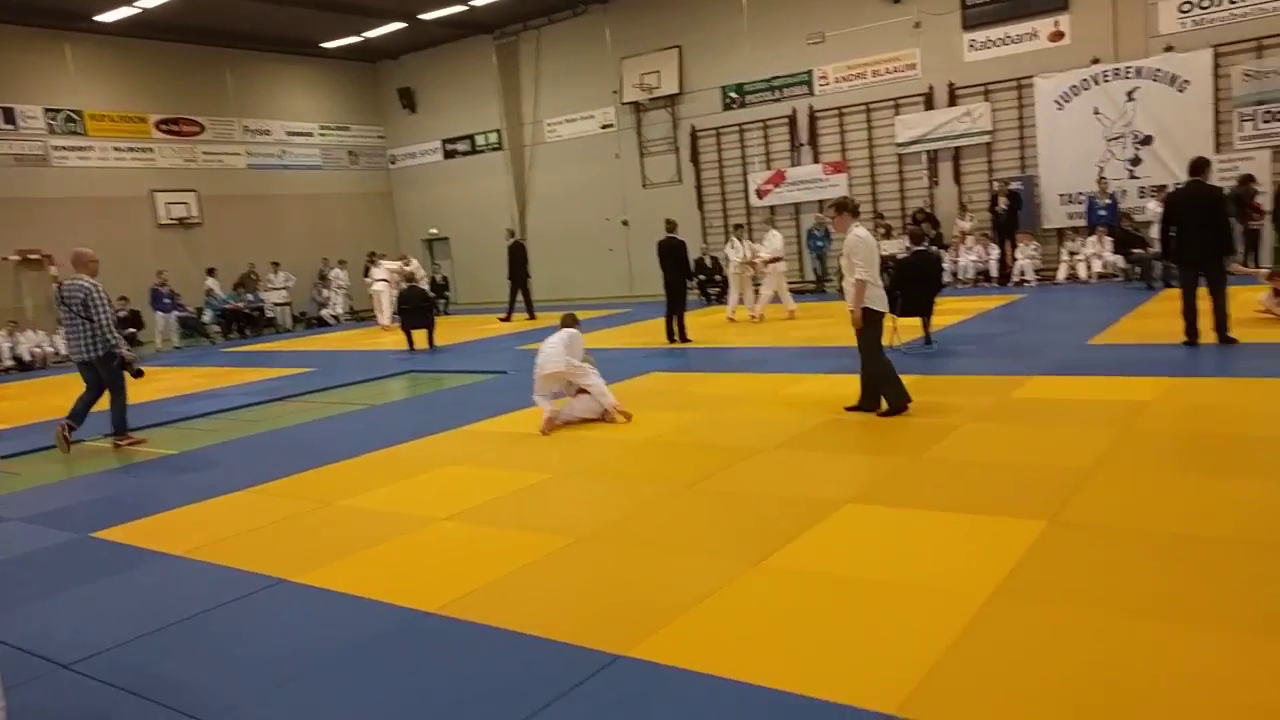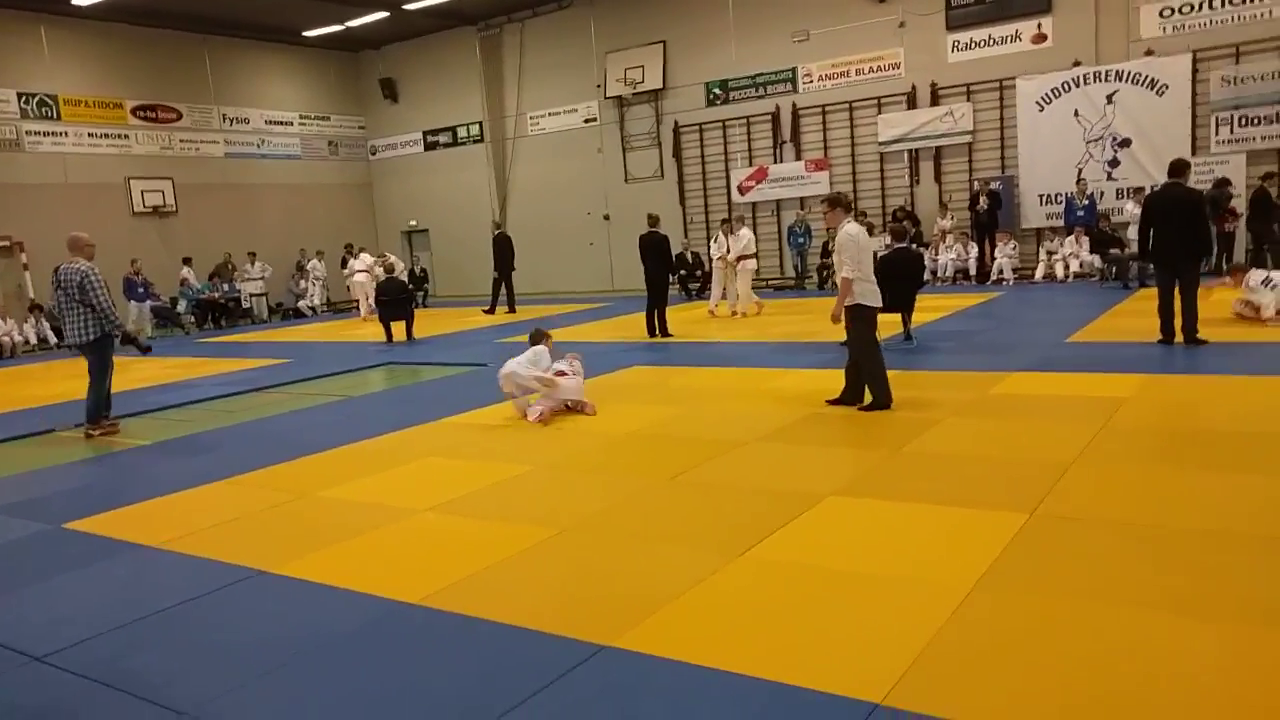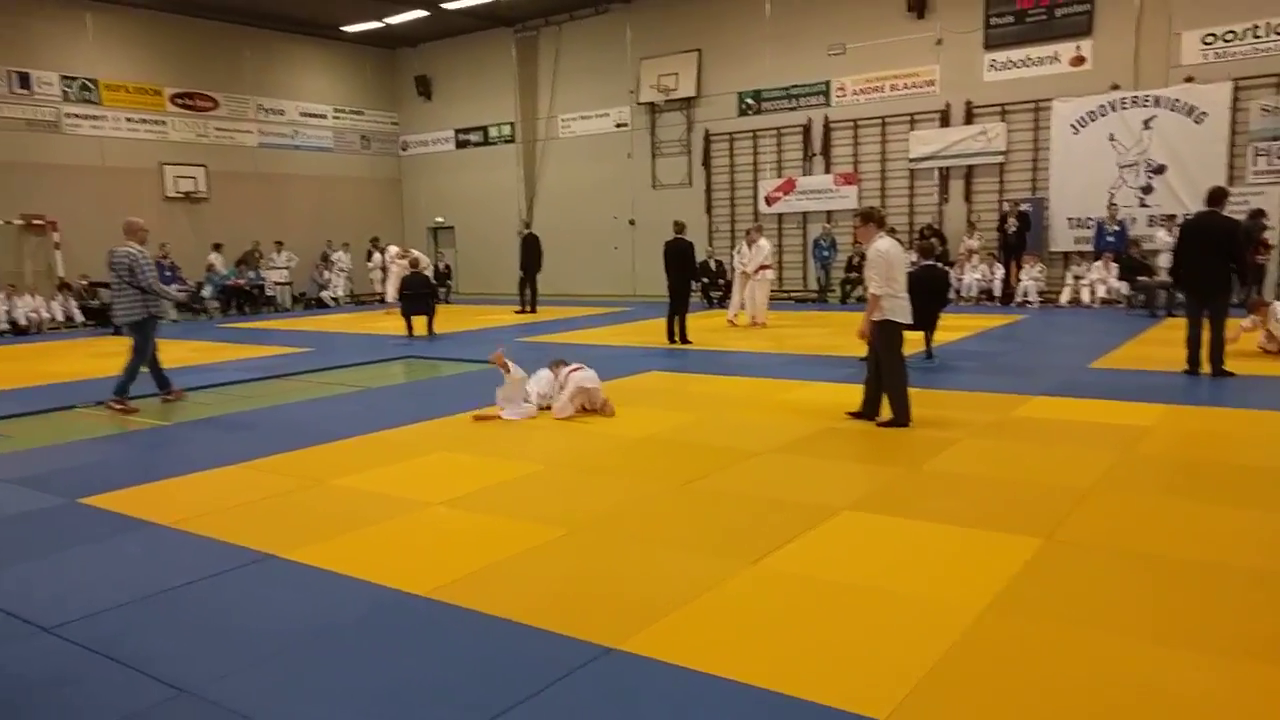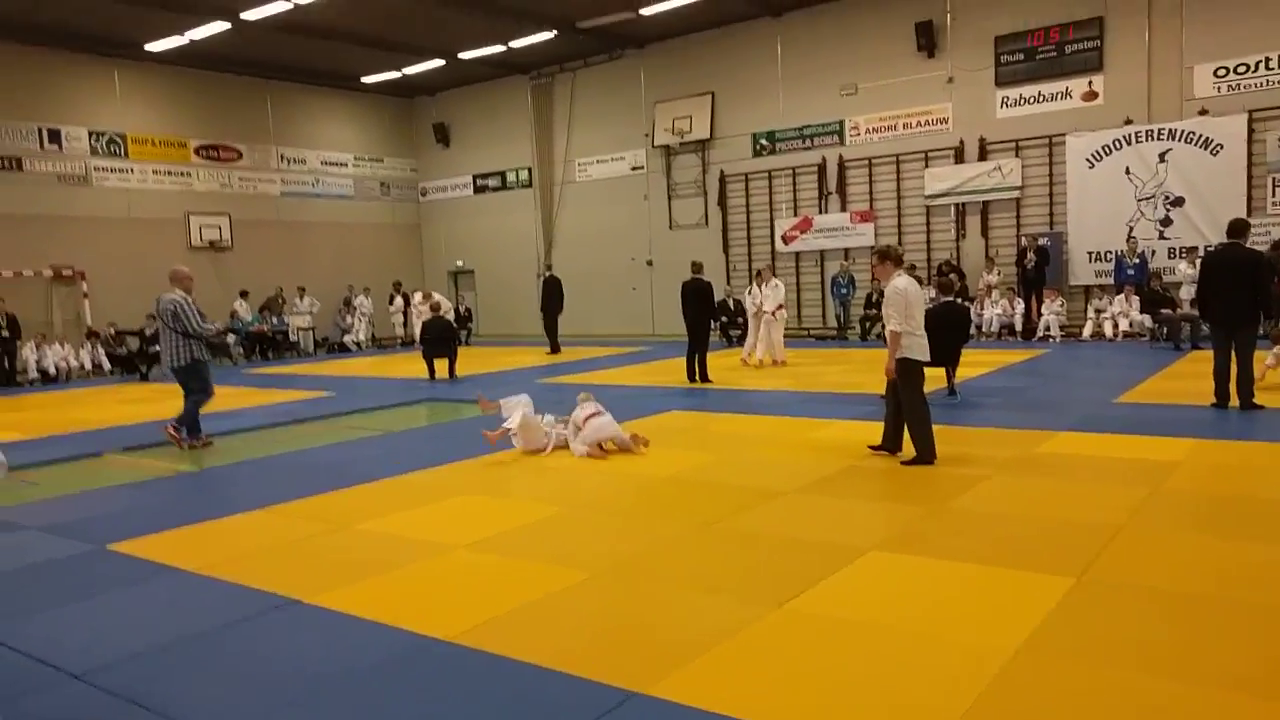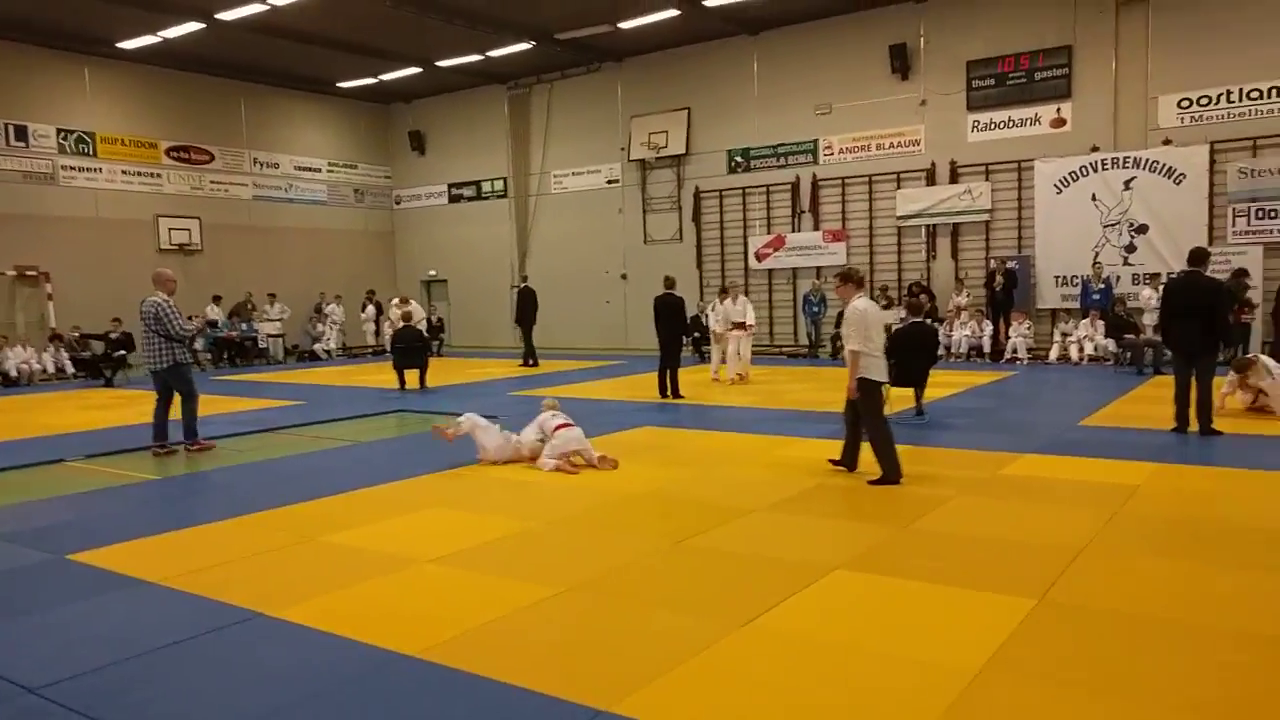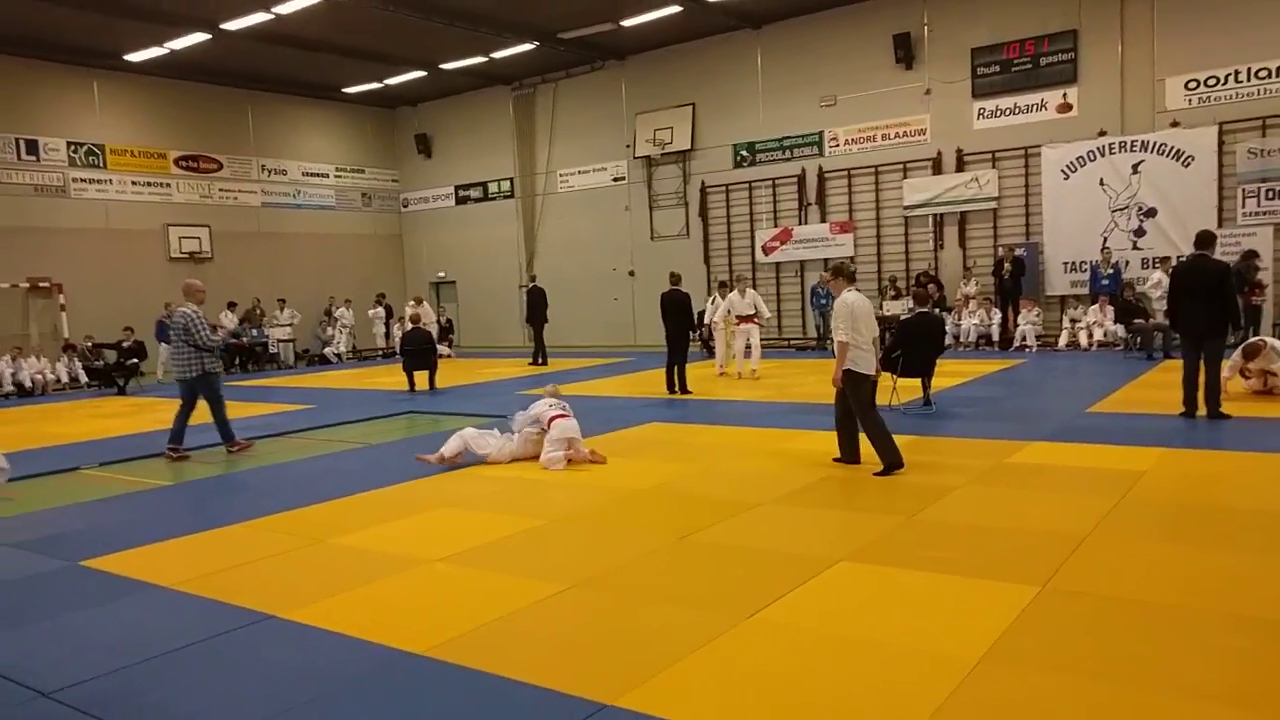
dt=0.2s
person 1, frame 1
left shoulder: (856, 237)
right shoulder: (858, 235)
left elbow: (861, 276)
left wrist: (856, 308)
right wrist: (856, 306)
left hip: (867, 304)
right hip: (869, 303)
left knee: (871, 354)
right knee: (869, 354)
left ankle: (898, 400)
right ankle: (869, 400)
person 1, frame 2
left shoulder: (847, 235)
right shoulder: (855, 230)
left elbow: (847, 274)
left wrist: (838, 305)
left hip: (858, 299)
right hip: (863, 297)
left knee: (866, 349)
right knee: (856, 348)
left ankle: (882, 398)
right ankle: (851, 395)
person 1, frame 3
left shoulder: (877, 250)
right shoulder: (891, 244)
left elbow: (876, 290)
left wrist: (865, 321)
left hip: (887, 315)
right hip: (893, 312)
left knee: (891, 365)
right knee: (877, 361)
left ankle: (901, 416)
right ankle: (869, 409)
person 1, frame 4
left shoulder: (894, 288)
right shoulder: (910, 283)
left elbow: (896, 327)
left wrist: (890, 359)
left hip: (906, 352)
right hip: (913, 349)
left knee: (913, 402)
right knee: (894, 397)
left ankle: (925, 453)
right ankle: (891, 443)
person 1, frame 5
left shoulder: (854, 309)
right shoulder: (872, 305)
left elbow: (854, 347)
right elbow: (881, 341)
left wrist: (851, 379)
left hip: (865, 373)
right hip: (875, 370)
left knee: (875, 422)
right knee: (853, 415)
left ankle: (891, 472)
right ankle: (848, 459)
person 1, frame 6
left shoulder: (842, 302)
right shoulder: (863, 299)
left elbow: (843, 338)
right elbow: (874, 335)
left wrist: (837, 370)
right wrist: (876, 363)
left hip: (852, 365)
right hip: (865, 363)
left knee: (867, 413)
right knee: (843, 408)
left ankle: (892, 459)
right ankle: (850, 454)
person 2, frame 1
left shoulder: (63, 289)
right shoulder: (92, 287)
left elbow: (66, 321)
right elbow: (104, 322)
right wrist: (121, 349)
left hip: (78, 350)
right hip: (101, 347)
left knee: (94, 389)
right knee: (117, 389)
left ankle: (67, 426)
right ankle: (120, 435)
person 2, frame 2
left shoulder: (59, 272)
right shoulder: (88, 270)
left elbow: (58, 306)
right elbow: (103, 304)
right wrist: (121, 327)
left hip: (75, 333)
right hip: (96, 331)
left knee: (99, 372)
right knee: (101, 374)
left ankle: (102, 415)
right ankle: (93, 423)
person 2, frame 3
left shoulder: (115, 254)
right shoulder: (139, 254)
left elbow: (118, 285)
right elbow: (151, 285)
right wrist: (175, 296)
left hip: (124, 312)
right hip: (142, 311)
left knee: (148, 350)
right knee: (142, 354)
left ankle: (166, 389)
right ankle: (118, 399)
person 2, frame 4
left shoulder: (163, 300)
right shoulder: (183, 300)
right elbow: (197, 328)
left wrist: (208, 330)
right wrist: (215, 329)
left hip: (172, 357)
right hip: (190, 356)
left knee: (191, 394)
right knee: (205, 392)
left ankle: (195, 435)
right ankle: (176, 426)
person 2, frame 5
left shoulder: (147, 302)
right shoulder: (165, 302)
right elbow: (179, 331)
left wrist: (187, 326)
right wrist: (194, 327)
left hip: (153, 359)
right hip: (171, 359)
left knee: (163, 399)
right knee: (189, 396)
left ankle: (159, 443)
right ankle: (192, 441)
person 2, frame 6
left shoulder: (178, 313)
right shoulder: (194, 314)
right elbow: (207, 342)
left wrist: (213, 334)
right wrist: (221, 335)
left hip: (183, 368)
right hip: (201, 367)
left knee: (187, 406)
right knee: (216, 403)
left ankle: (174, 447)
right ankle: (230, 442)
person 3, frame 1
left shoulder: (1174, 197)
right shoulder: (1215, 193)
left elbow: (1166, 227)
right elbow: (1224, 224)
left wrist: (1168, 251)
right wrist: (1227, 249)
left hip: (1184, 253)
right hip: (1211, 252)
left knee: (1188, 296)
right knee: (1218, 293)
left ankle: (1191, 336)
right ankle: (1222, 333)
person 3, frame 2
left shoulder: (1152, 198)
right shoulder: (1194, 196)
left elbow: (1144, 229)
right elbow: (1202, 227)
left wrist: (1143, 252)
right wrist: (1206, 250)
left hip: (1162, 254)
right hip: (1188, 254)
left knee: (1165, 297)
right knee: (1189, 296)
left ankle: (1167, 335)
right ankle: (1190, 335)
person 3, frame 3
left shoulder: (1188, 225)
right shoulder: (1232, 226)
left elbow: (1179, 256)
right elbow: (1239, 256)
left wrist: (1177, 279)
right wrist: (1243, 279)
left hip: (1193, 283)
right hip: (1219, 284)
left knee: (1194, 326)
right knee: (1217, 327)
left ankle: (1193, 365)
right ankle: (1217, 367)
person 3, frame 4
left shoulder: (1210, 257)
right shoulder: (1255, 257)
left elbow: (1202, 289)
right elbow: (1264, 288)
left wrist: (1204, 312)
right wrist: (1267, 312)
left hip: (1218, 316)
right hip: (1246, 316)
left knee: (1221, 359)
right knee: (1244, 359)
left ankle: (1221, 398)
right ankle: (1246, 400)
person 3, frame 5
left shoulder: (1172, 285)
right shoulder: (1215, 286)
left elbow: (1164, 316)
right elbow: (1222, 316)
left wrist: (1167, 339)
right wrist: (1225, 340)
left hip: (1180, 342)
right hip: (1206, 343)
left knee: (1181, 384)
right knee: (1204, 385)
left ankle: (1181, 423)
right ankle: (1205, 425)
person 3, frame 6
left shoulder: (1179, 269)
right shoulder: (1222, 268)
left elbow: (1172, 300)
right elbow: (1230, 299)
left wrist: (1175, 323)
right wrist: (1235, 324)
left hip: (1188, 326)
right hip: (1214, 327)
left knee: (1190, 369)
right knee: (1213, 369)
left ankle: (1190, 408)
right ankle: (1213, 409)
